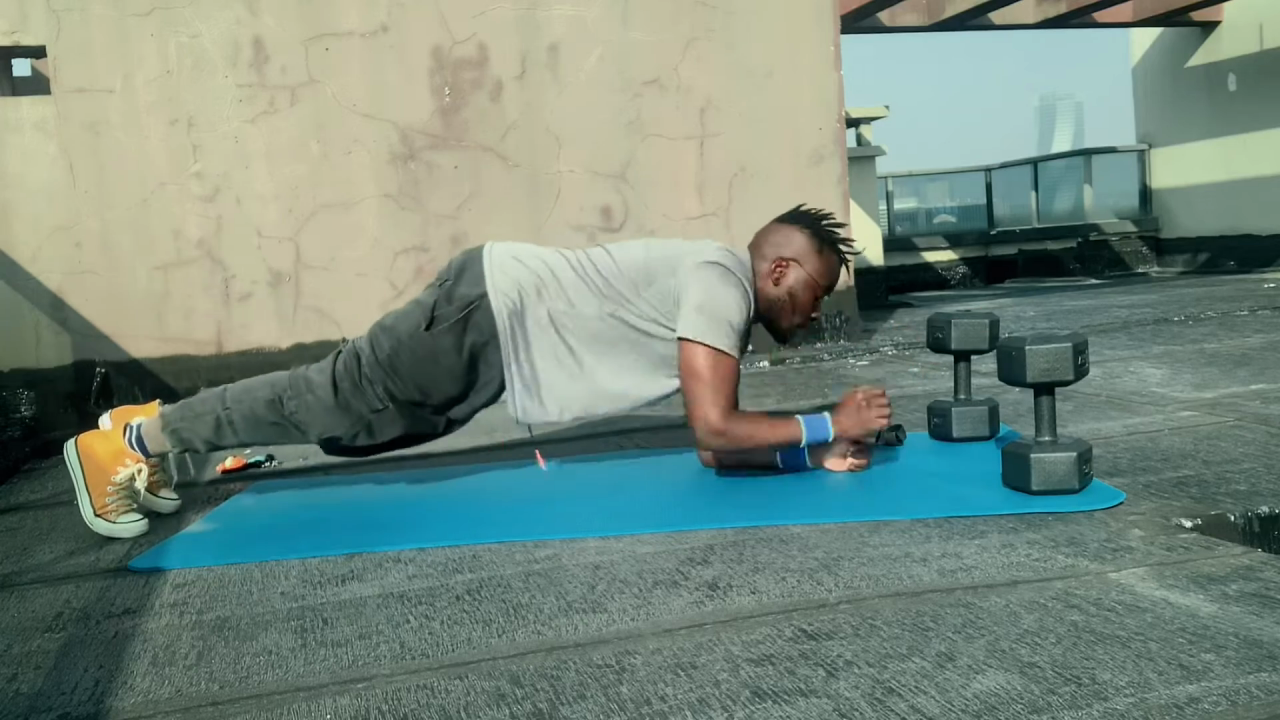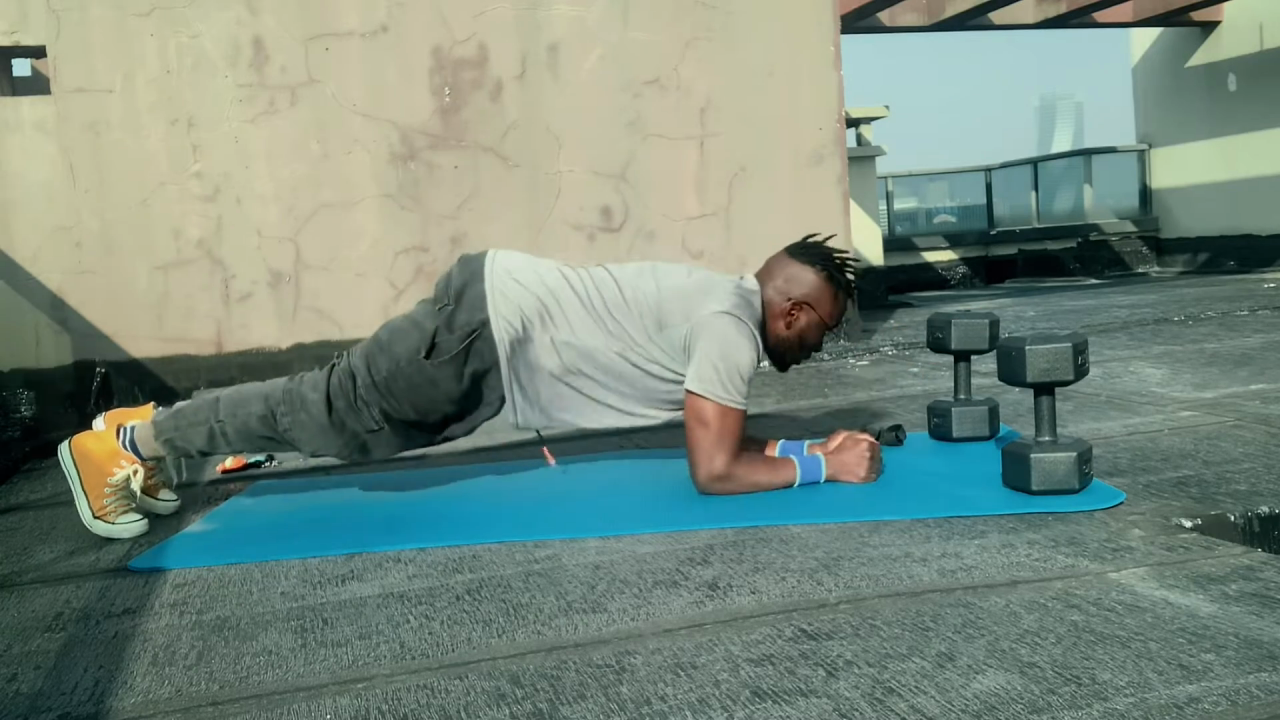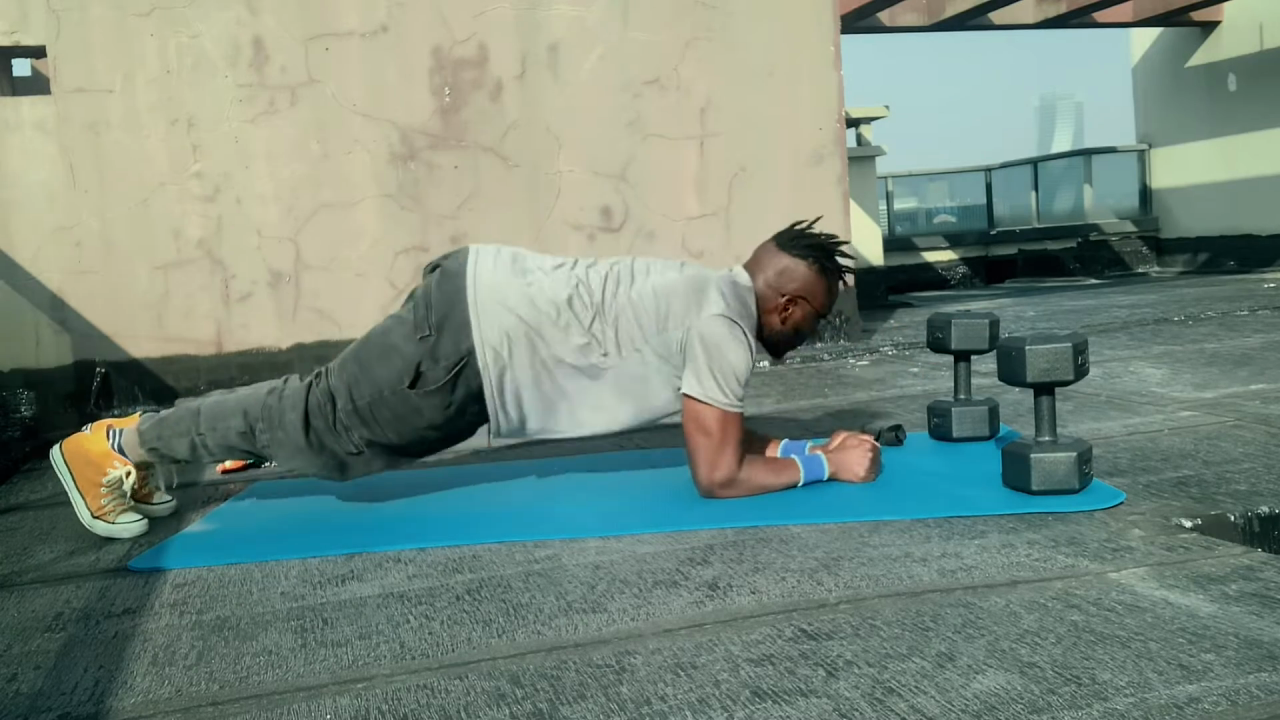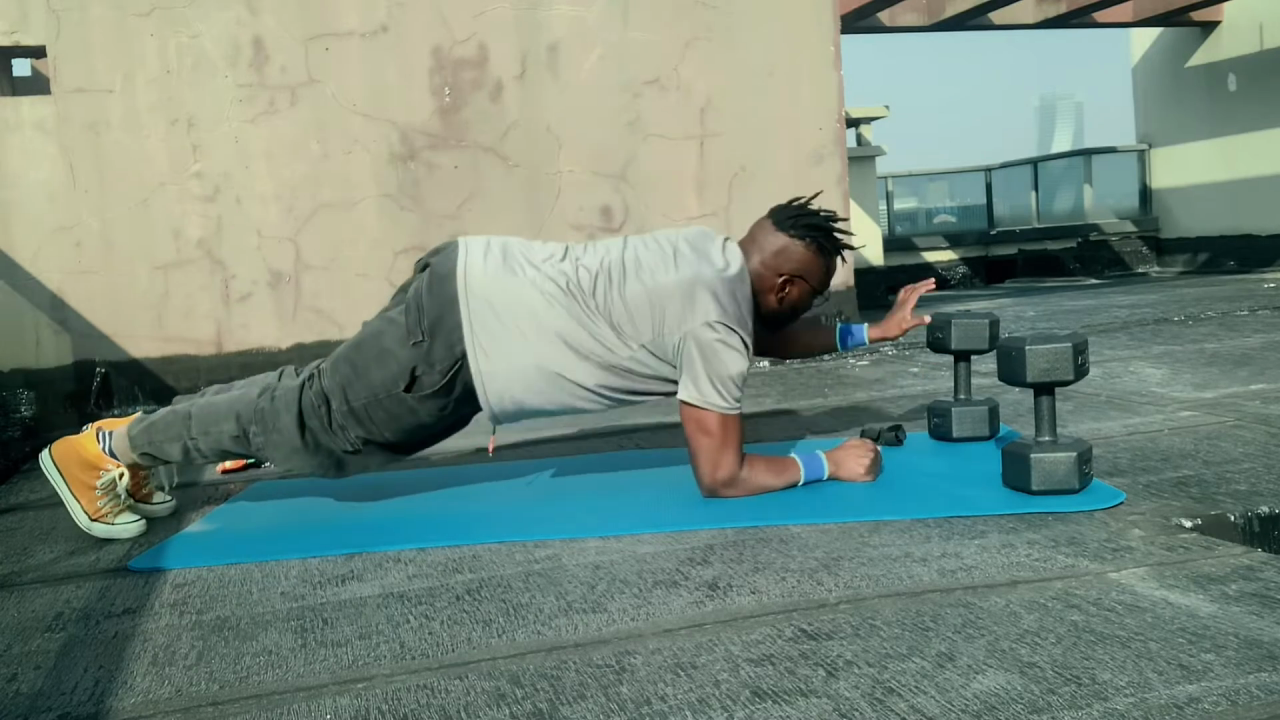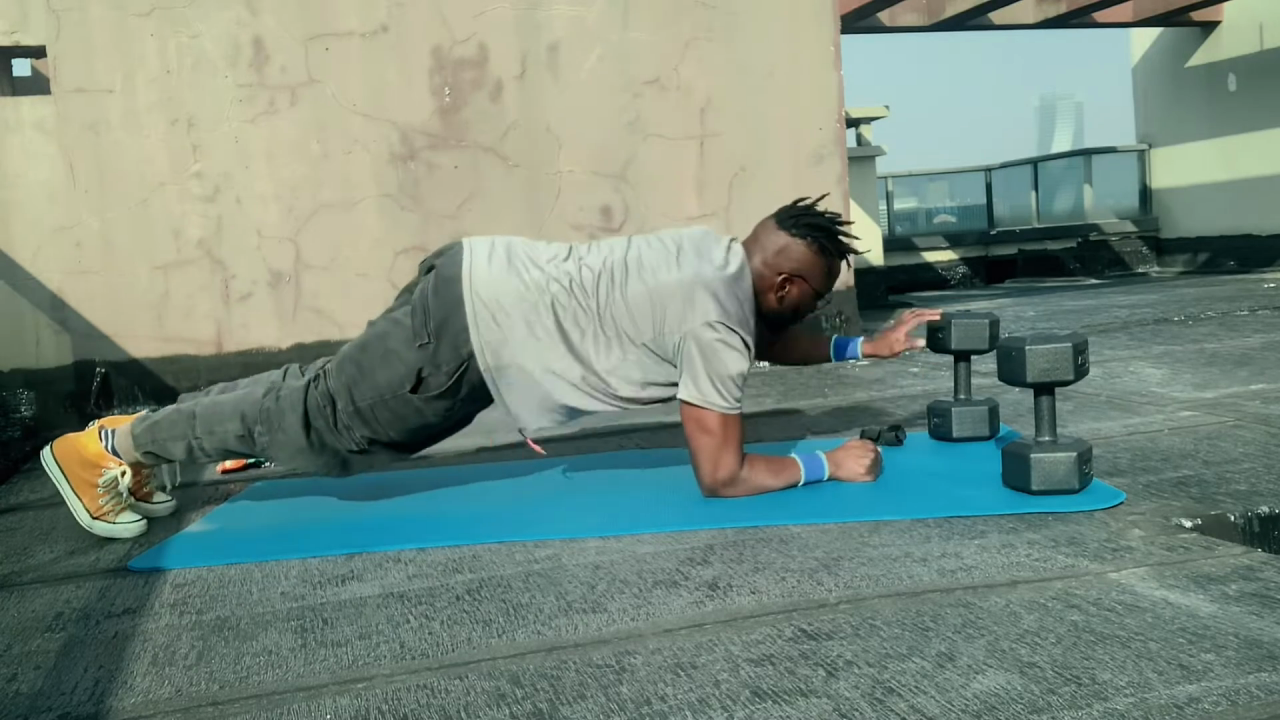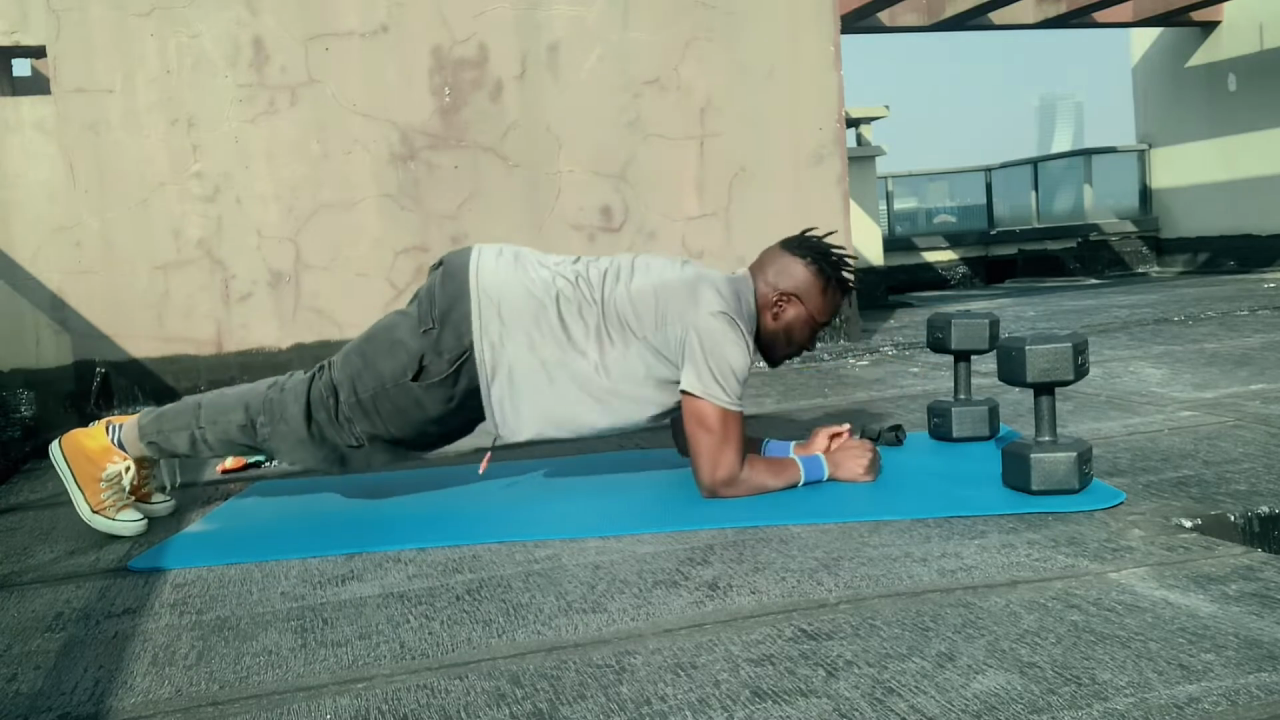
dt=0.2s
person 1, frame 1
left shoulder: (720, 304)
right shoulder: (717, 282)
left elbow: (714, 429)
right elbow: (715, 431)
left wrist: (811, 444)
right wrist: (827, 428)
left hip: (499, 328)
right hip: (487, 311)
left knee: (349, 417)
right knee: (334, 402)
left ankle: (156, 425)
right ankle: (131, 438)
person 1, frame 2
left shoulder: (722, 305)
right shoulder: (730, 327)
left elbow: (716, 441)
right elbow: (715, 472)
left wrist: (795, 447)
right wrist: (819, 466)
left hip: (502, 310)
right hip: (488, 327)
left knee: (339, 412)
right knee: (332, 412)
left ankle: (153, 429)
right ankle: (122, 439)
person 1, frame 3
left shoulder: (713, 286)
right shoulder: (724, 330)
left elbow: (705, 412)
right elbow: (717, 475)
left wrist: (785, 443)
right wrist: (821, 462)
left hip: (477, 293)
right hip: (470, 339)
left knee: (325, 408)
right knee: (318, 425)
left ankle: (141, 435)
right ankle: (109, 445)
person 1, frame 4
left shoulder: (720, 252)
right shoulder: (714, 325)
left elbow: (767, 333)
right elbow: (720, 476)
left wrist: (861, 332)
right wrist: (825, 465)
left hip: (469, 280)
right hip: (461, 334)
left knee: (317, 396)
right knee: (313, 424)
left ankle: (137, 442)
right ankle: (105, 447)
person 1, frame 5
left shoulder: (725, 252)
right shoulder: (716, 318)
left elbow: (763, 342)
right elbow: (723, 476)
left wrist: (860, 347)
right wrist: (832, 464)
left hip: (477, 284)
right hip: (470, 328)
left knee: (332, 398)
right knee: (322, 420)
left ankle: (142, 439)
right ankle: (106, 447)
person 1, frame 6
left shoulder: (714, 296)
right shoulder: (723, 324)
left elbow: (702, 431)
right elbow: (720, 475)
left wrist: (796, 442)
right wrist: (818, 467)
left hip: (486, 303)
right hip: (468, 329)
left knee: (331, 411)
right knee: (318, 418)
left ankle: (148, 438)
right ankle: (113, 439)
